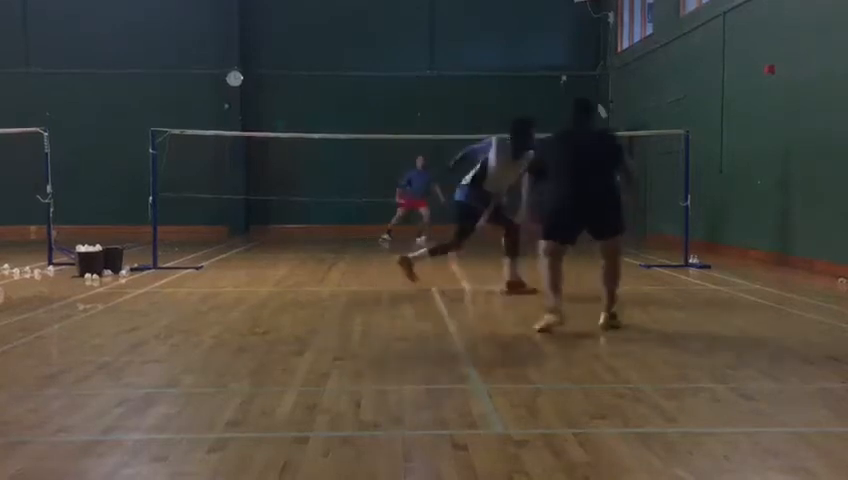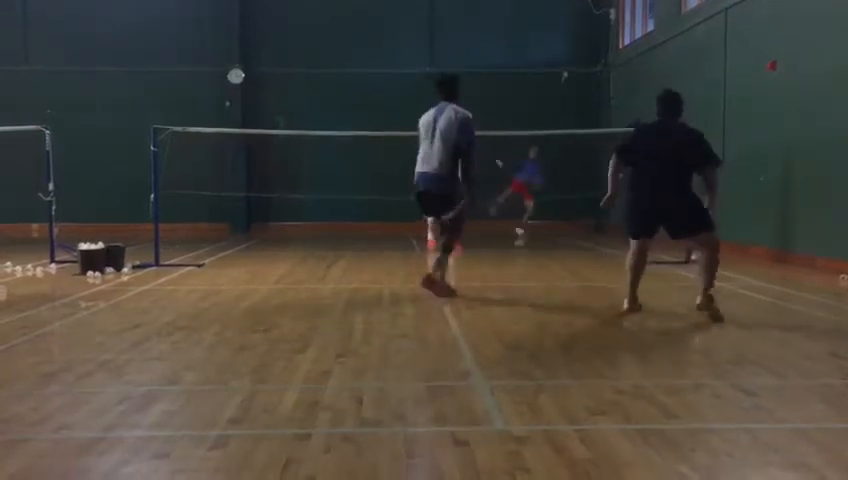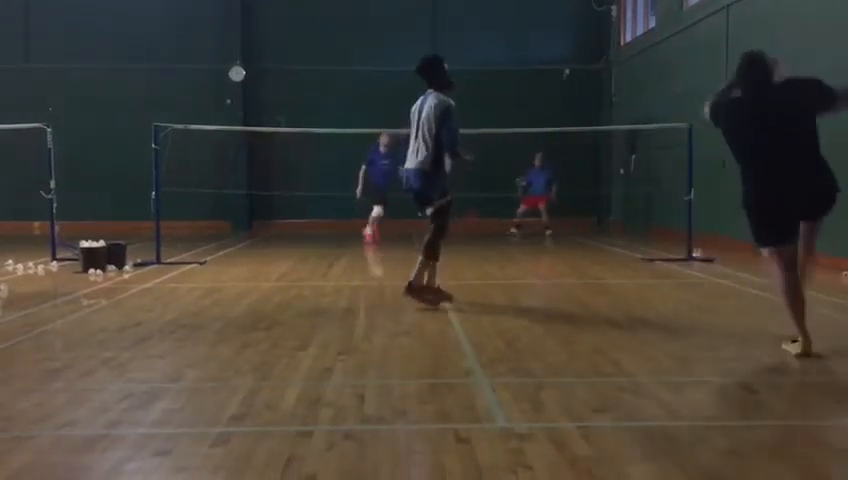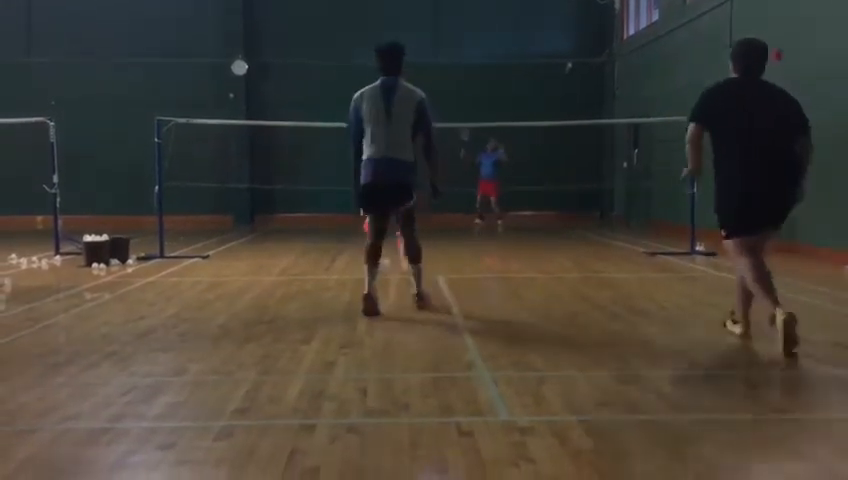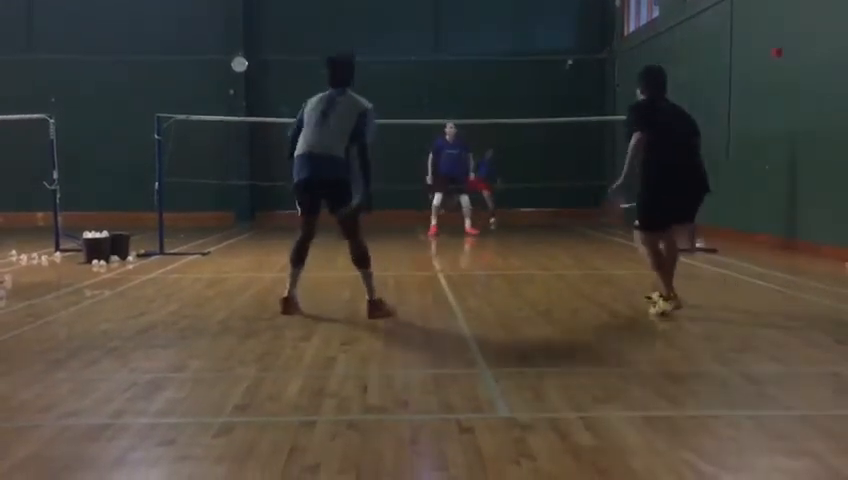
dt=1s
person 1, frame 1
left shoulder: (553, 143)
right shoulder: (605, 138)
left elbow: (534, 176)
right elbow: (623, 169)
right wrist: (631, 184)
left hip: (563, 204)
right hip: (603, 201)
left knee: (548, 256)
right knee: (611, 256)
left ankle: (554, 309)
right ankle: (608, 313)
person 1, frame 2
left shoulder: (640, 134)
right shoulder: (693, 136)
left elbow: (617, 161)
right elbow: (709, 171)
left wrist: (612, 191)
right wrist: (711, 200)
left hip: (641, 199)
right hip: (678, 199)
left knee: (638, 248)
right knee: (710, 245)
left ankle: (631, 299)
right ankle: (706, 295)
person 1, frame 3
left shoulder: (730, 110)
right shoulder: (797, 92)
left elbow: (710, 108)
left wrist: (735, 85)
left hip: (766, 198)
right hip: (816, 191)
left knee: (783, 265)
left ankle: (802, 338)
right ankle: (806, 257)
person 1, frame 4
left shoulder: (716, 95)
right shoulder: (783, 98)
left elbow: (694, 135)
right elbow: (804, 144)
left wrist: (694, 165)
right wrist: (795, 180)
left hip: (738, 187)
right hip: (779, 186)
left knee: (744, 254)
right knee: (751, 249)
left ankle: (779, 312)
right ankle: (740, 319)
person 1, frame 5
left shoulder: (641, 109)
right shoulder: (680, 113)
left elbow: (639, 141)
right elbow: (692, 146)
left wrist: (625, 176)
left hip: (661, 184)
right hip: (692, 182)
left knee: (646, 238)
right knee: (666, 235)
left ankle: (669, 295)
right ankle: (667, 291)
person 2, frame 1
left shoulder: (528, 157)
right shoulder: (495, 144)
right elbow: (465, 154)
right wrist: (450, 169)
left hip: (487, 199)
right hip: (471, 195)
right knee: (512, 229)
left ankle: (410, 259)
right ankle: (513, 281)
person 2, frame 2
left shoulder: (425, 117)
right shoulder: (462, 116)
right elbow: (466, 155)
right wrist: (470, 186)
left hip: (422, 179)
right hip: (445, 180)
left knee: (445, 228)
right knee: (453, 229)
left ankle: (440, 279)
right ankle: (434, 275)
person 2, frame 3
left shoulder: (418, 104)
right shoulder: (444, 104)
right elbow: (449, 146)
right wrist: (464, 159)
left hip: (414, 171)
right hip: (429, 173)
left knee: (437, 227)
right knee: (439, 227)
left ankle: (429, 285)
right ankle: (416, 281)
person 2, frame 4
left shoulder: (361, 97)
right shoulder: (416, 97)
left elbow: (355, 142)
right elbow: (427, 142)
left wrist: (357, 180)
right wrist: (433, 177)
left hip: (373, 171)
right hip: (403, 170)
left knee: (376, 234)
right knee: (408, 232)
left ankle: (369, 293)
right ankle: (419, 290)
person 2, frame 5
left shoulder: (311, 103)
right shoulder: (361, 107)
left elbow: (292, 143)
right elbow: (361, 150)
left wrist: (299, 177)
right wrist: (367, 190)
left hip: (304, 166)
right hip: (333, 168)
left knee: (306, 233)
right knee: (353, 236)
left ankle: (289, 296)
right ankle: (372, 300)
